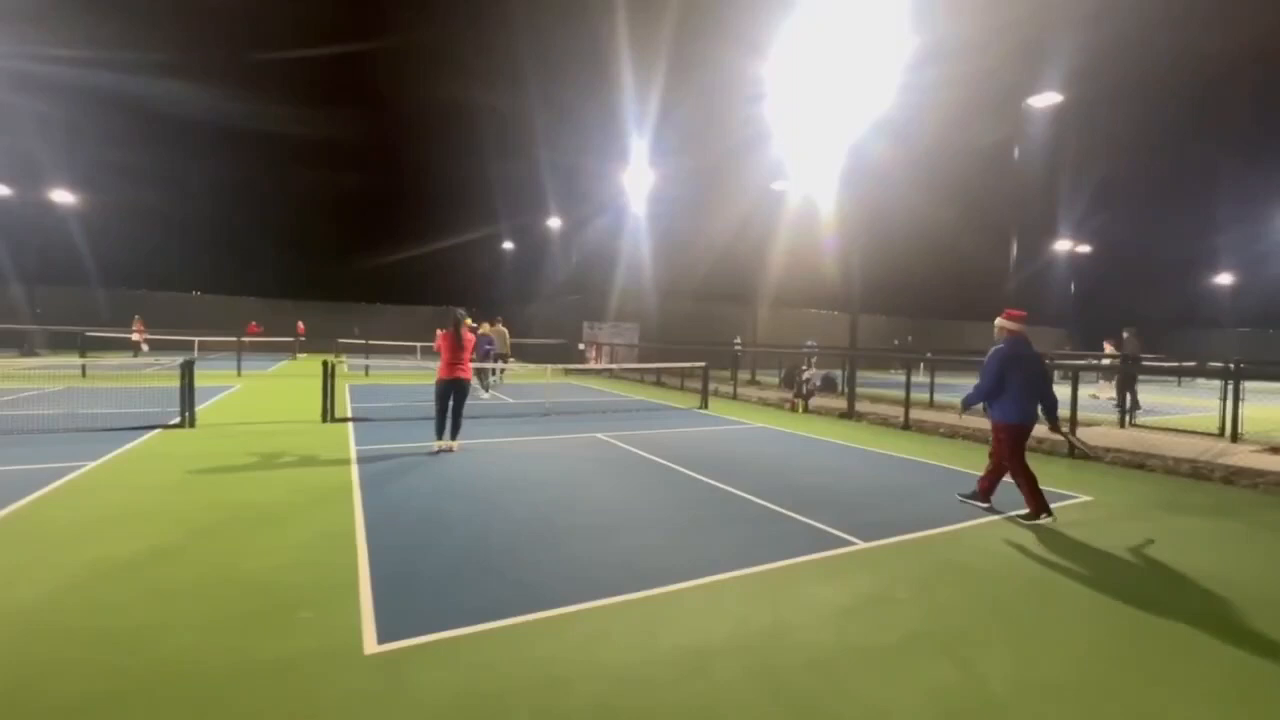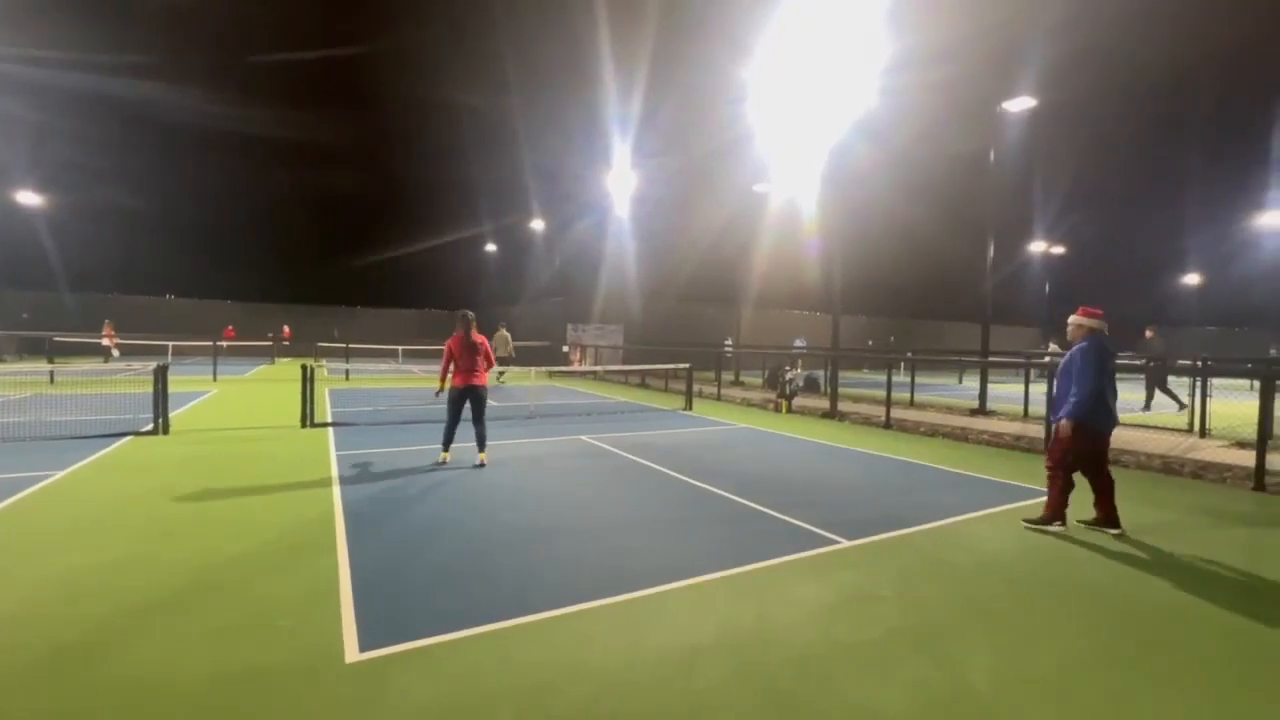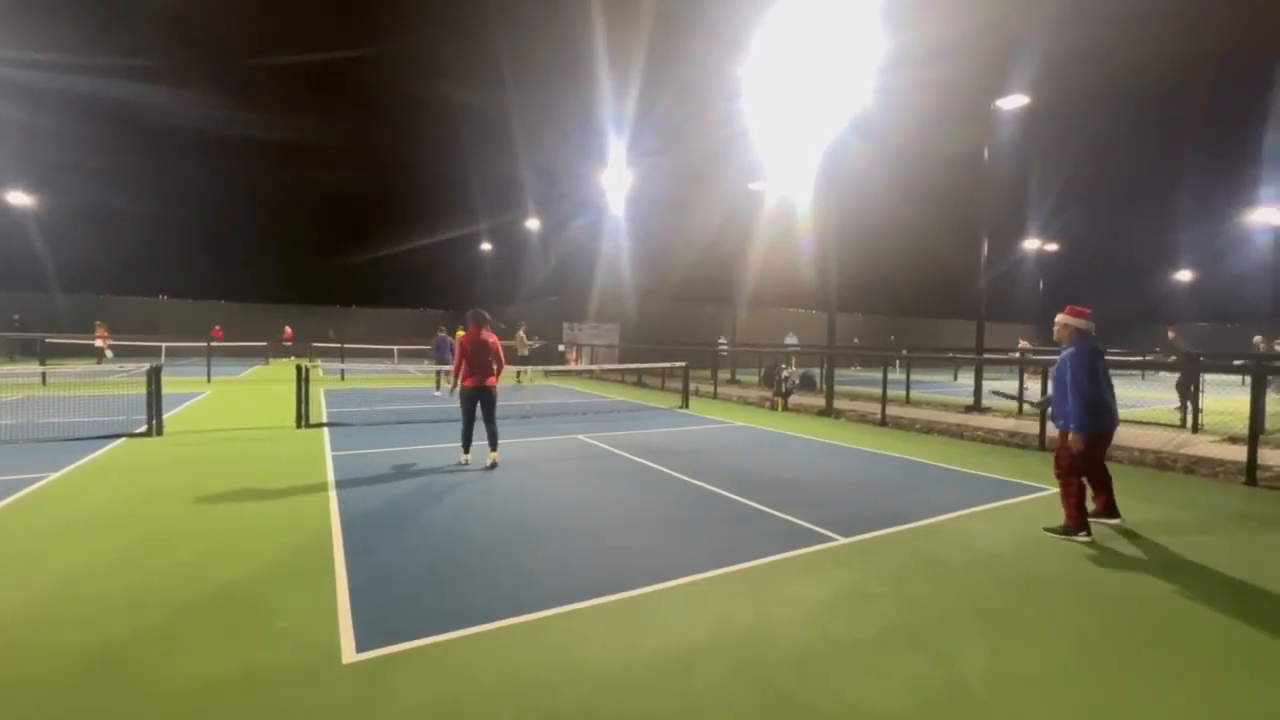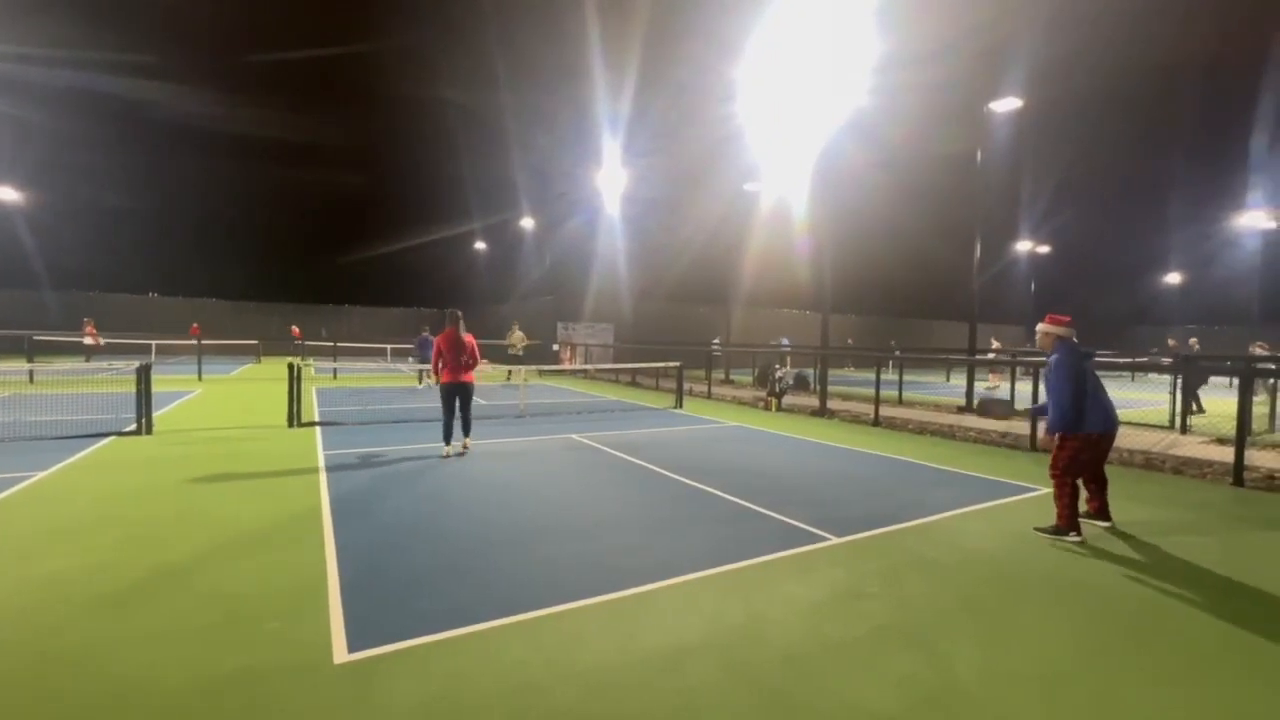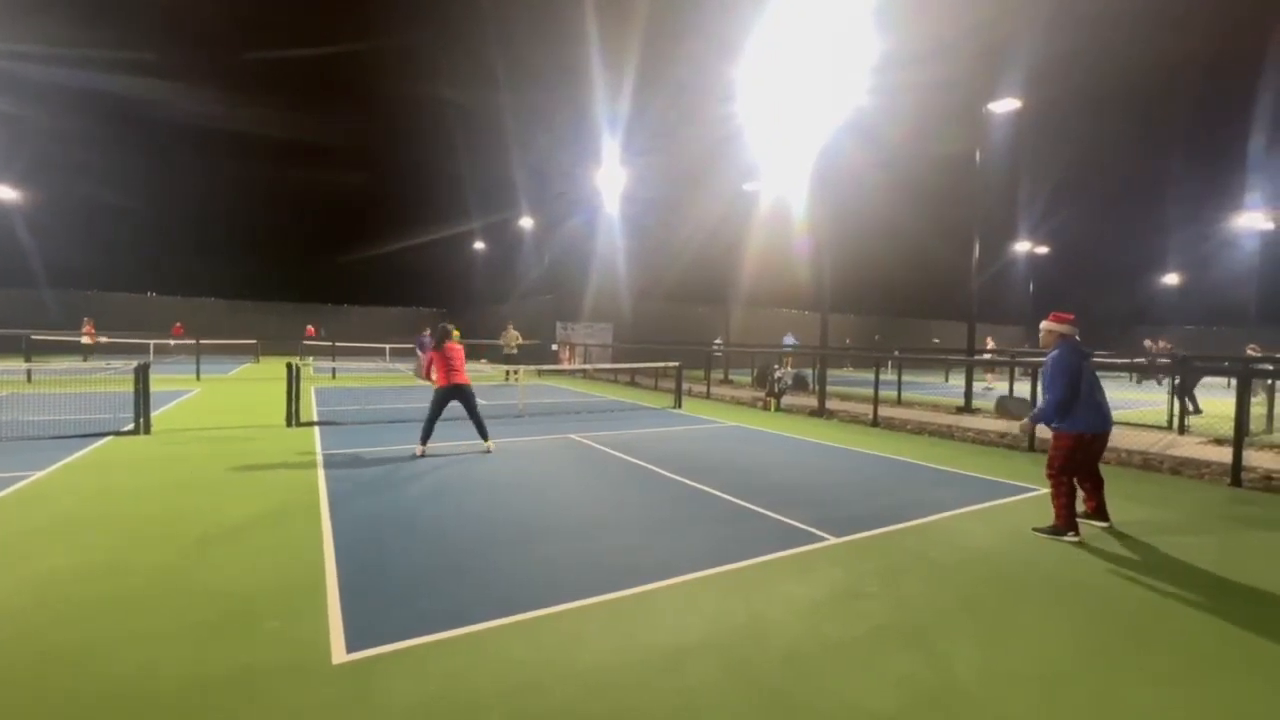
dt=1s
person 1, frame 1
left shoulder: (1000, 353)
right shoulder: (1033, 356)
left elbow: (985, 386)
right elbow: (1046, 389)
left wrist: (966, 403)
right wrist: (1052, 417)
left hip: (1007, 418)
right hip: (1024, 417)
left knee: (1014, 463)
right knee: (999, 458)
left ankle: (1040, 510)
right ankle: (982, 494)
person 1, frame 2
left shoulder: (1083, 351)
right shoulder: (1102, 352)
left elbow: (1084, 389)
right elbow: (1106, 391)
left wrist: (1070, 417)
right wrist: (1101, 420)
left hip: (1079, 423)
right hip: (1100, 423)
left knee: (1058, 467)
right knee: (1098, 471)
left ankle: (1053, 516)
right ankle: (1108, 519)
person 1, frame 3
left shoulder: (1074, 355)
right shoulder: (1088, 351)
left elbow: (1080, 394)
left wrist: (1077, 429)
right wrist: (1051, 400)
left hip: (1081, 427)
right hip: (1102, 422)
left knee: (1068, 472)
right knee: (1094, 467)
left ankle: (1077, 526)
right ankle: (1108, 510)
person 1, frame 4
left shoulder: (1060, 361)
right shoulder: (1073, 357)
left elbow: (1064, 400)
left wrist: (1050, 431)
right wrist: (1037, 410)
left hip: (1085, 427)
right hip: (1103, 423)
left knee: (1062, 472)
right knee: (1091, 469)
left ankle: (1067, 527)
right ankle: (1099, 512)
person 1, frame 5
left shoulder: (1059, 358)
right shoulder: (1075, 356)
left elbow: (1056, 398)
left wrist: (1033, 419)
right wrist: (1041, 414)
left hip: (1076, 427)
right hip: (1096, 423)
left knee: (1059, 474)
right knee: (1087, 470)
left ankle: (1065, 526)
right ankle: (1097, 512)
